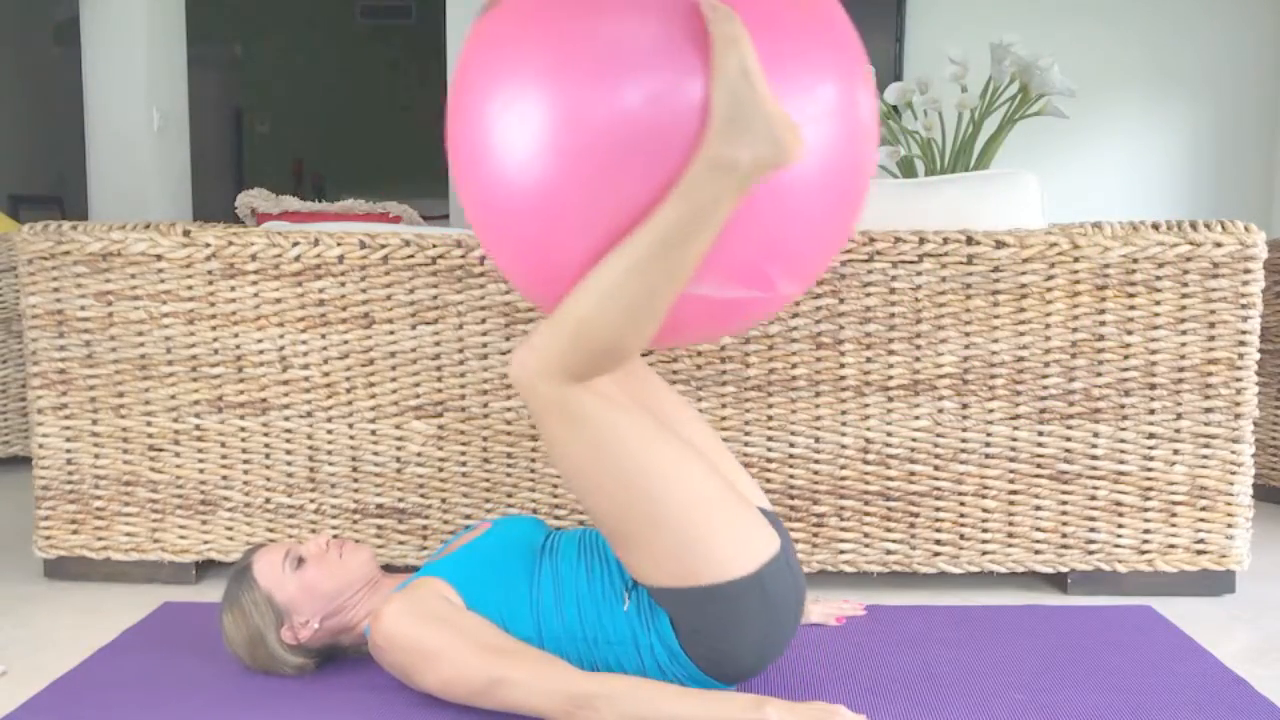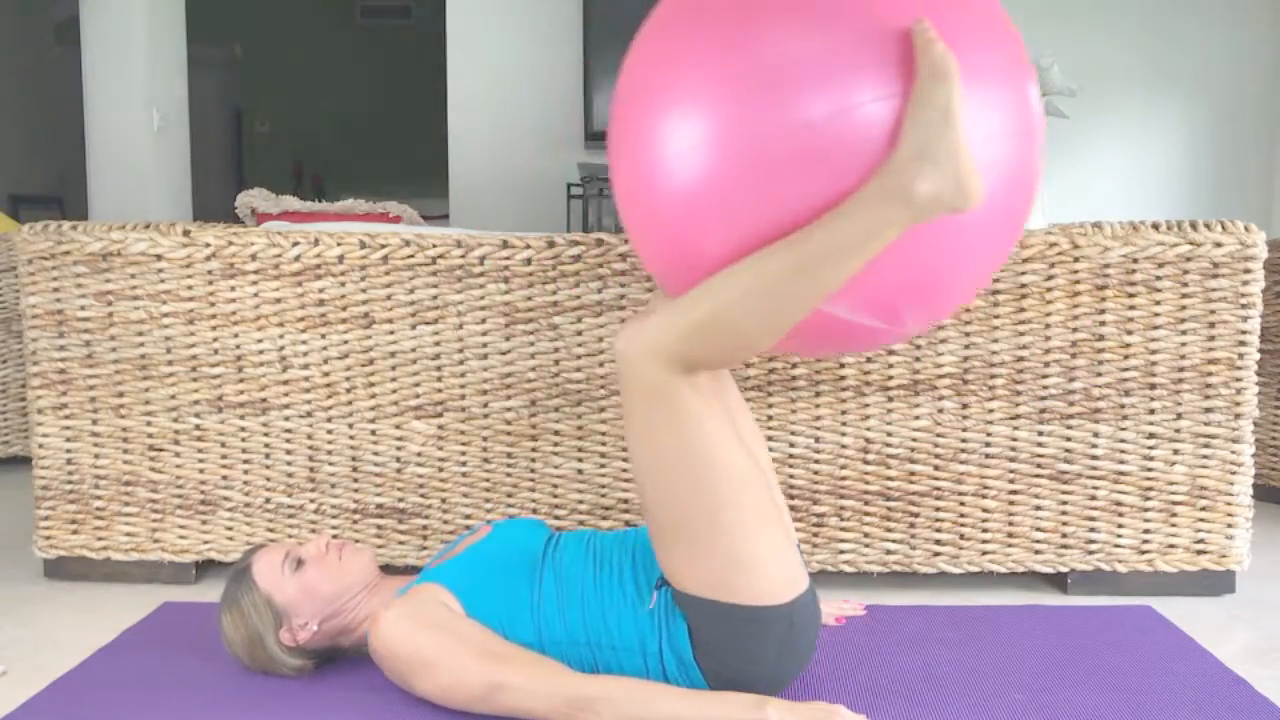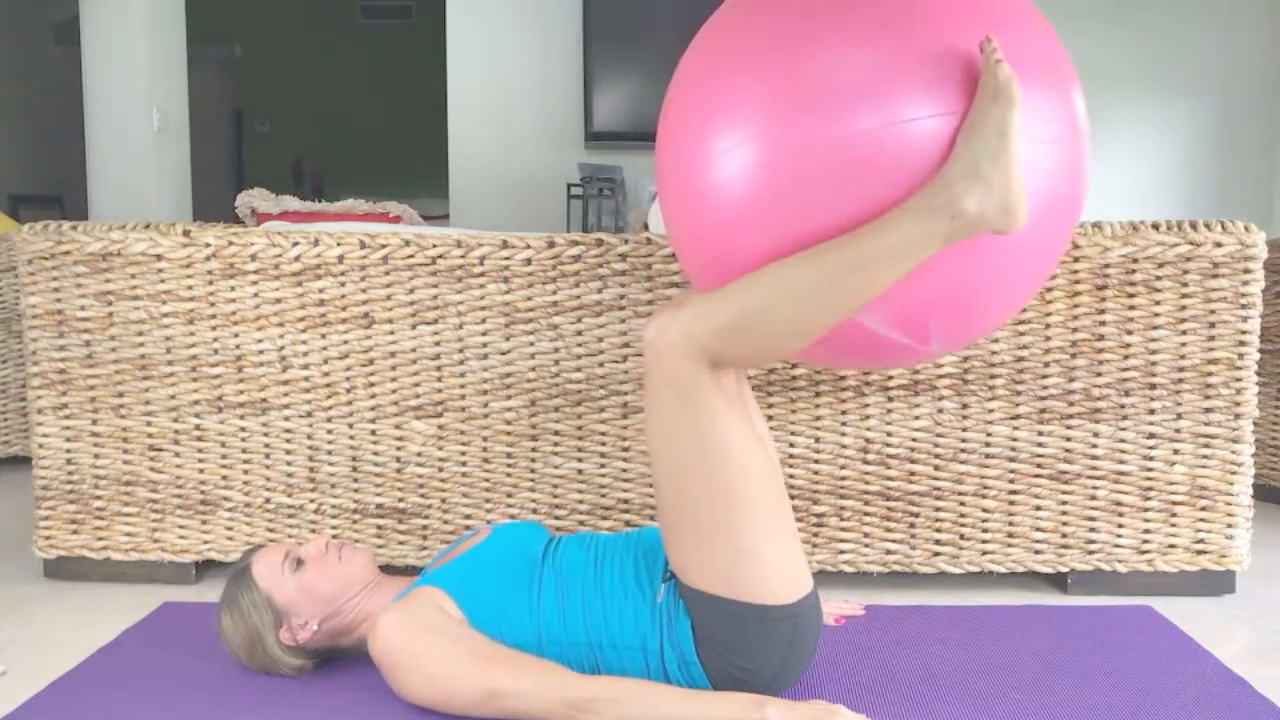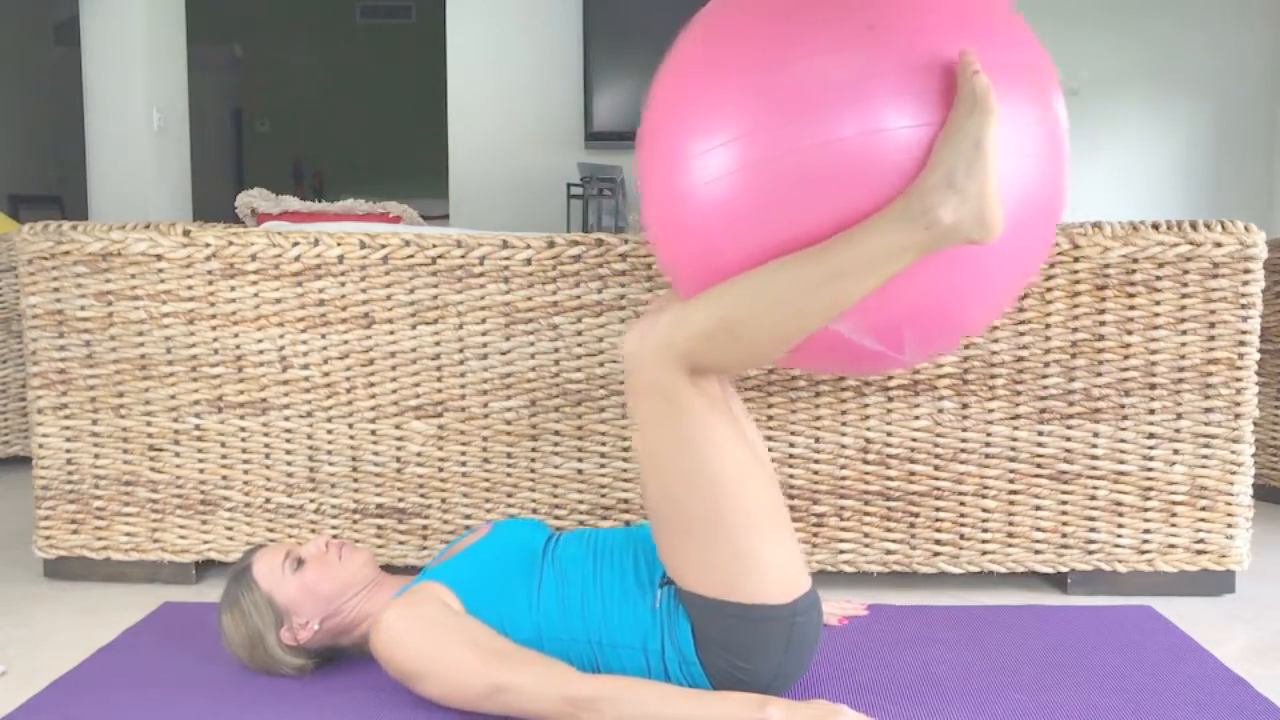
dt=0.5s
person 1, frame 1
left shoulder: (440, 582)
right shoulder: (402, 628)
left wrist: (774, 598)
left hip: (735, 595)
right hip: (721, 626)
left knee: (591, 345)
right knee: (547, 365)
right ankle: (736, 152)
person 1, frame 2
left shoulder: (451, 576)
right shoulder: (403, 633)
left wrist: (774, 594)
left hip: (739, 614)
right hip: (732, 641)
left knee: (681, 342)
right knee: (654, 348)
right ankle: (911, 183)
person 1, frame 3
left shoulder: (444, 580)
right shoulder: (403, 639)
left wrist: (787, 594)
left hip: (737, 614)
right hip: (733, 641)
left knee: (696, 337)
right knee: (682, 341)
right ankle: (955, 202)
person 1, frame 4
left shoulder: (443, 579)
right shoulder: (403, 631)
left wrist: (778, 594)
left hip: (737, 616)
right hip: (738, 643)
left knee: (677, 340)
right knee: (661, 348)
right ankle: (933, 212)
